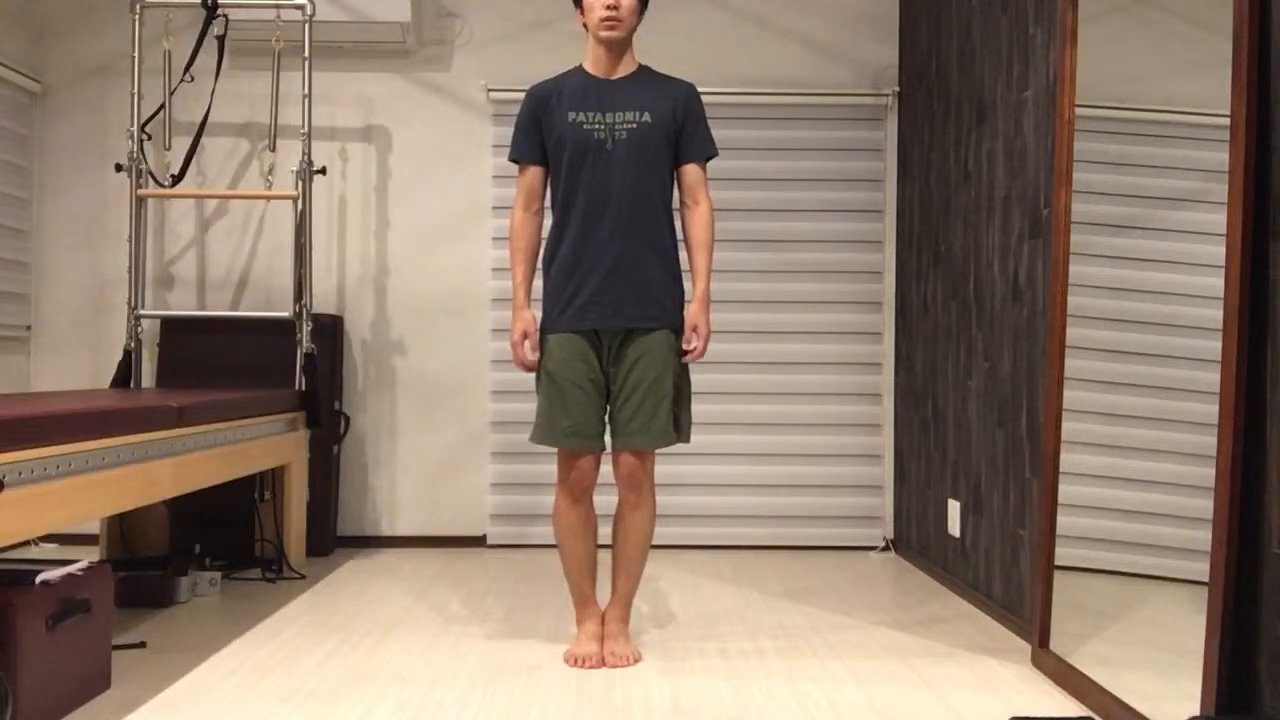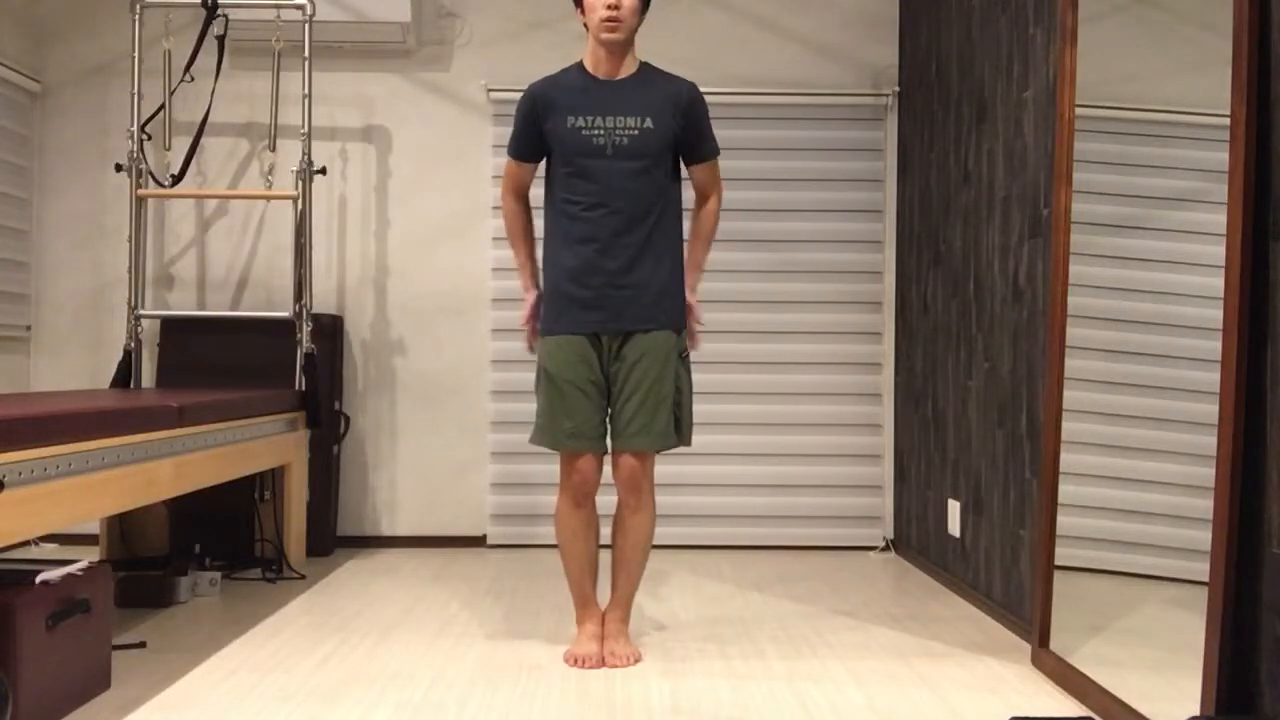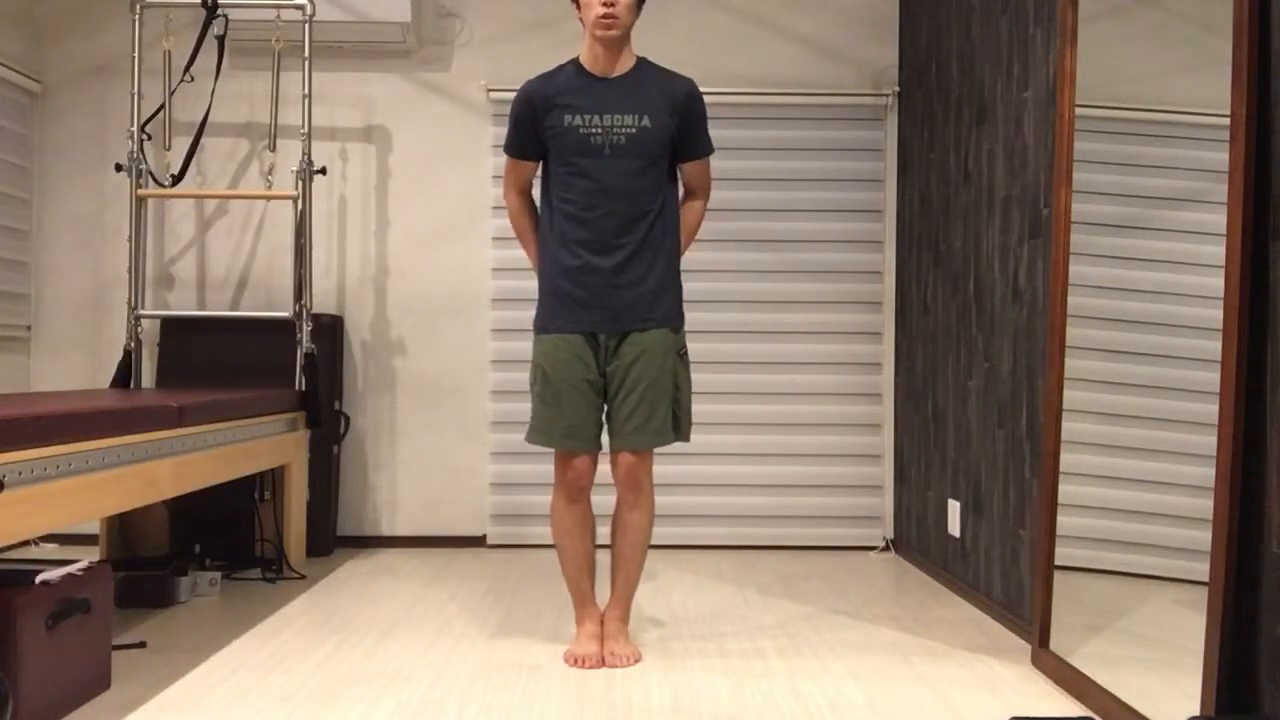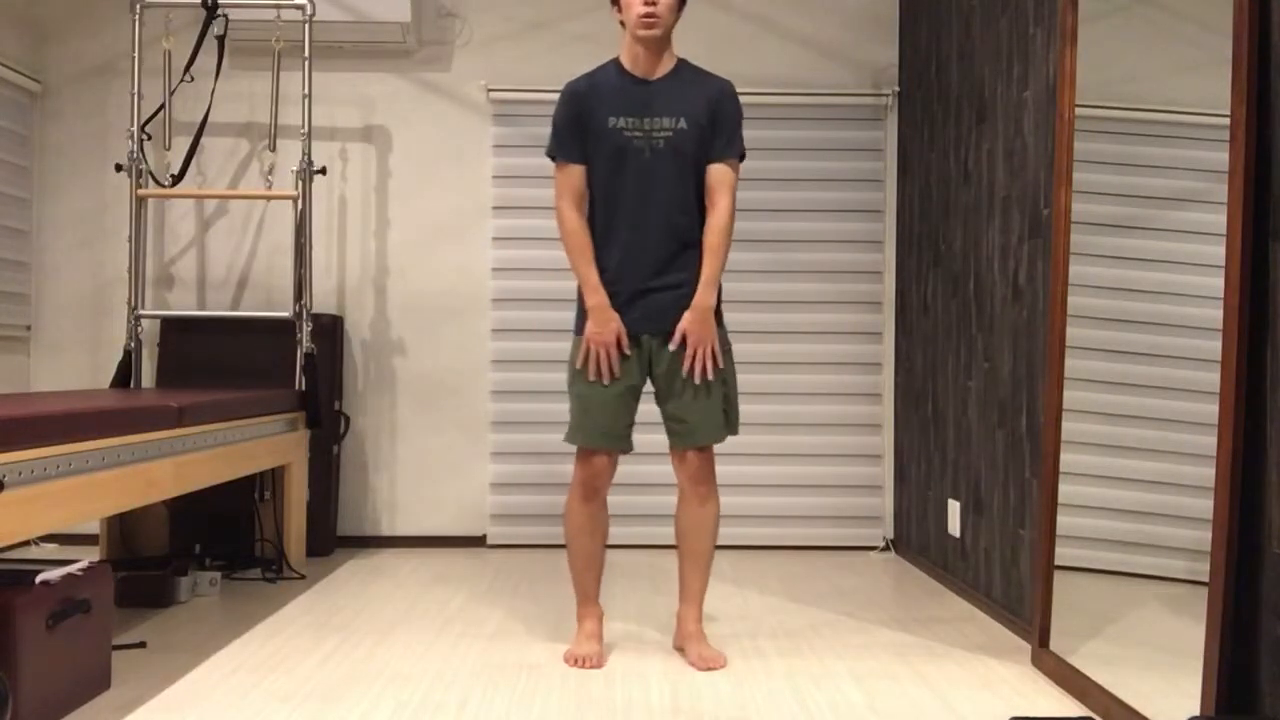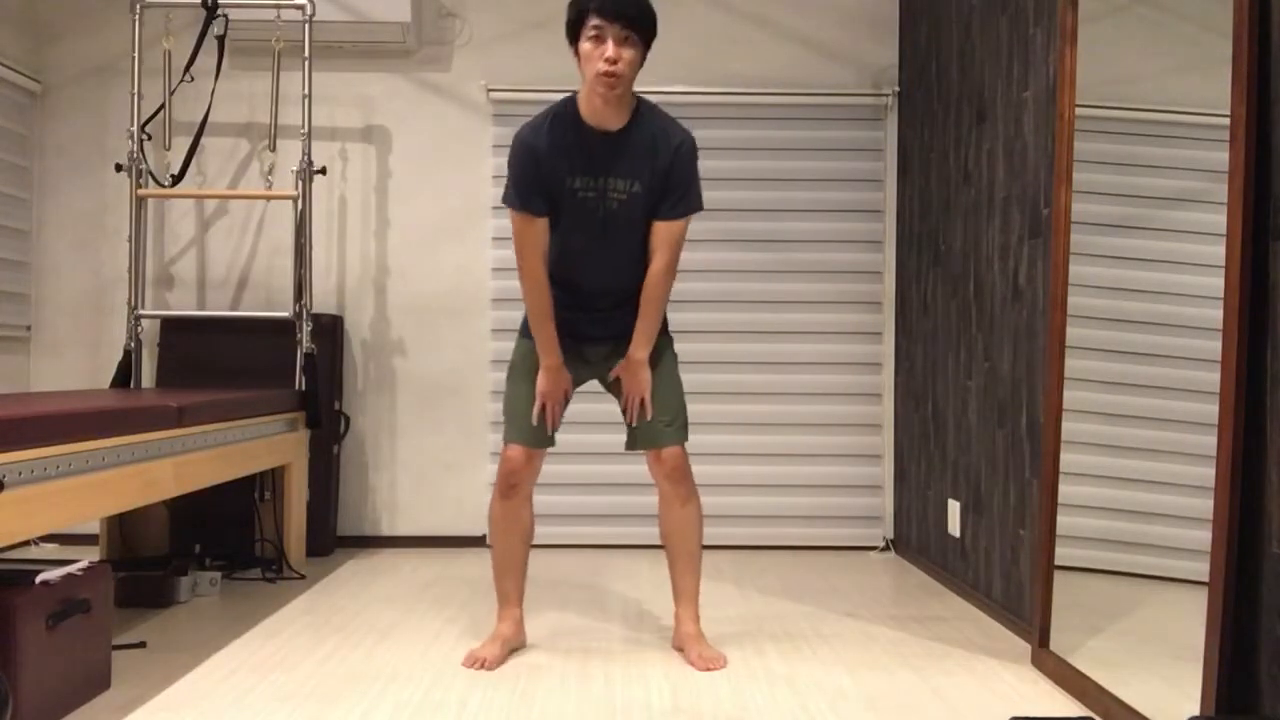
dt=1s
person 1, frame 1
left shoulder: (676, 99)
right shoulder: (546, 100)
left elbow: (696, 201)
right elbow: (527, 207)
left wrist: (700, 297)
right wrist: (520, 304)
left hip: (651, 316)
right hip: (569, 315)
left knee: (635, 471)
right knee: (575, 472)
left ankle: (619, 618)
right ankle: (586, 618)
person 1, frame 2
left shoulder: (678, 98)
right shoulder: (545, 98)
left elbow: (708, 194)
right elbow: (514, 193)
left wrist: (688, 280)
right wrist: (532, 283)
left hip: (651, 318)
right hip: (569, 317)
left knee: (634, 473)
right knee: (578, 475)
left ankle: (619, 620)
right ankle: (585, 618)
person 1, frame 3
left shoulder: (677, 95)
right shoulder: (541, 95)
left elbow: (696, 193)
right elbow: (516, 191)
left wrist: (656, 264)
right wrist: (551, 268)
left hip: (648, 316)
right hip: (564, 316)
left knee: (633, 471)
right knee: (572, 473)
left ankle: (618, 618)
right ankle: (585, 619)
person 1, frame 4
left shoulder: (713, 96)
right shoulder: (583, 96)
left elbow: (720, 205)
right elbow: (570, 208)
left wrist: (703, 303)
right wrist: (597, 306)
left hip: (687, 311)
right hip: (609, 310)
left knee: (695, 465)
right knee: (591, 471)
left ankle: (689, 622)
right ankle: (590, 619)
person 1, frame 5
left shoulder: (671, 145)
right shoulder: (537, 141)
left elbow: (662, 259)
right elbow: (531, 261)
left wrist: (639, 354)
right wrist: (550, 361)
left hip: (636, 328)
right hip: (554, 325)
left knee: (672, 465)
right knee: (515, 467)
left ankle: (687, 624)
right ankle: (509, 621)
